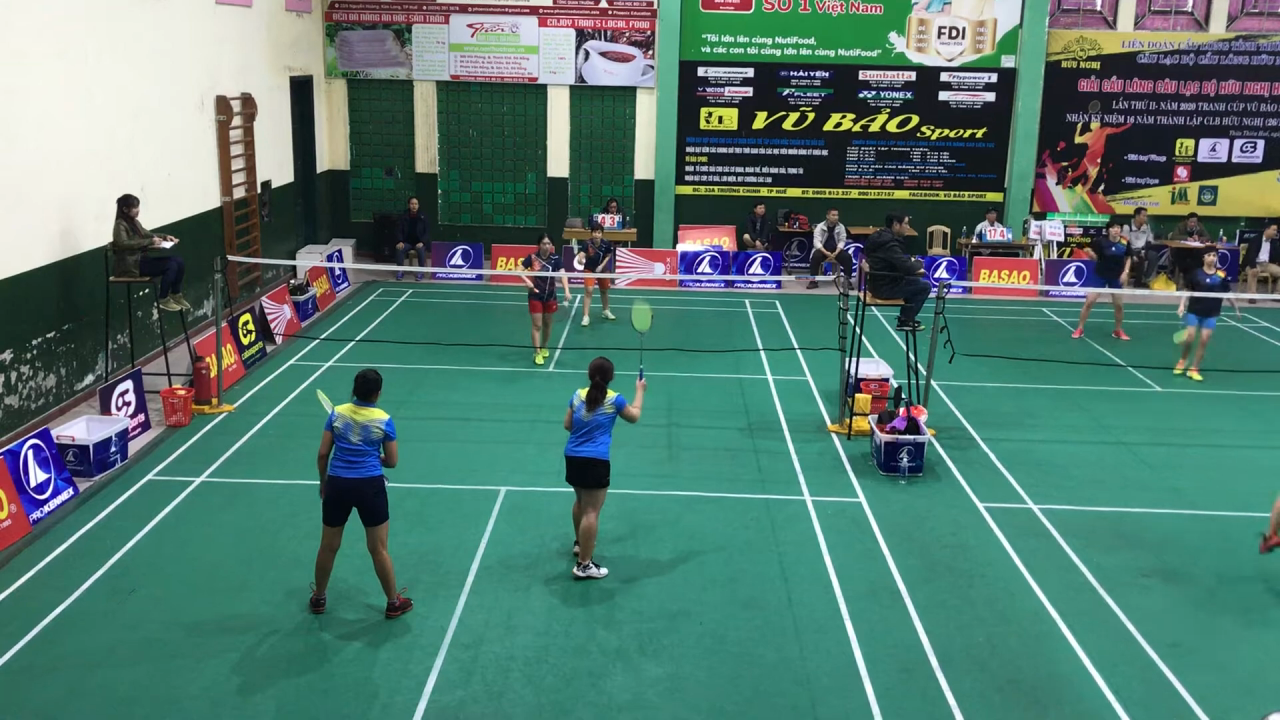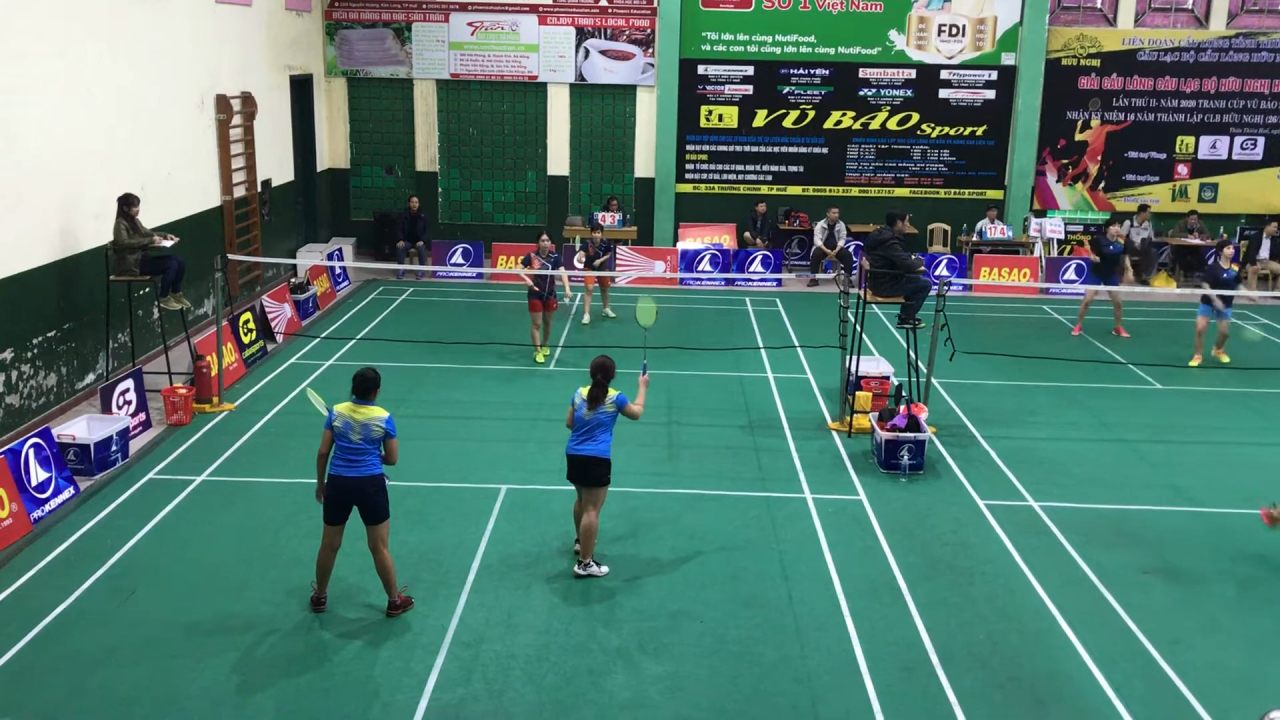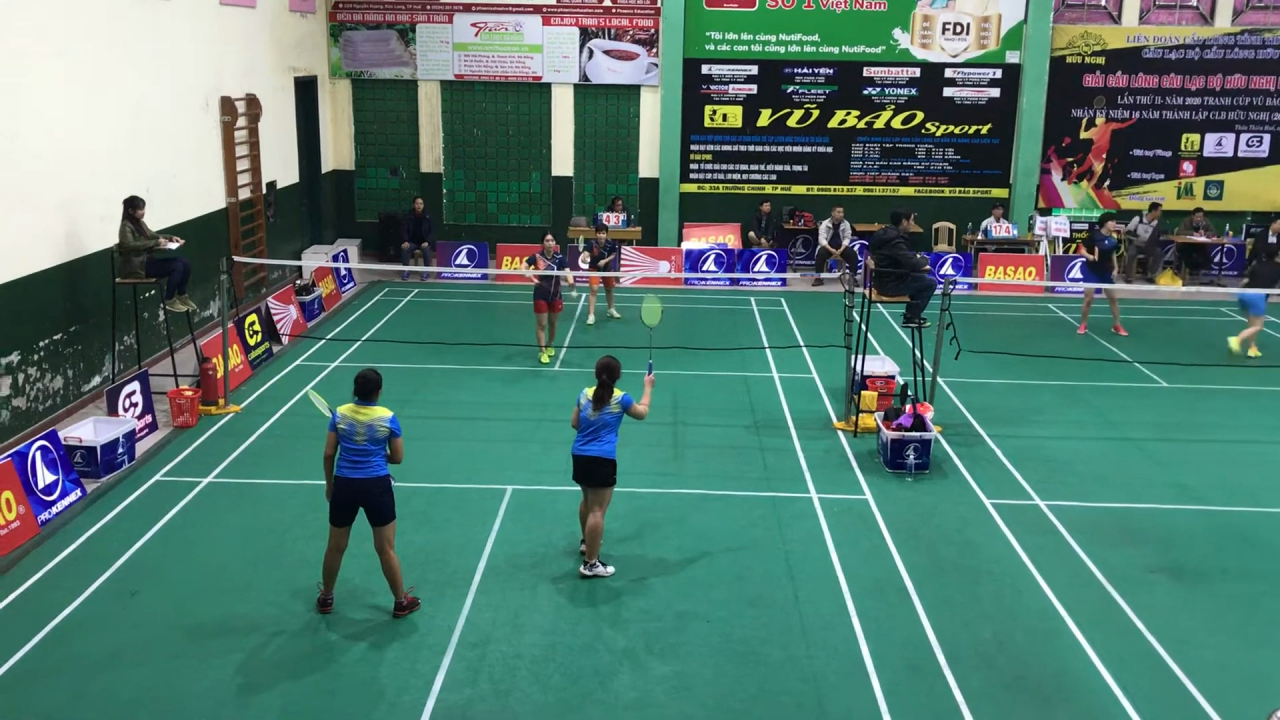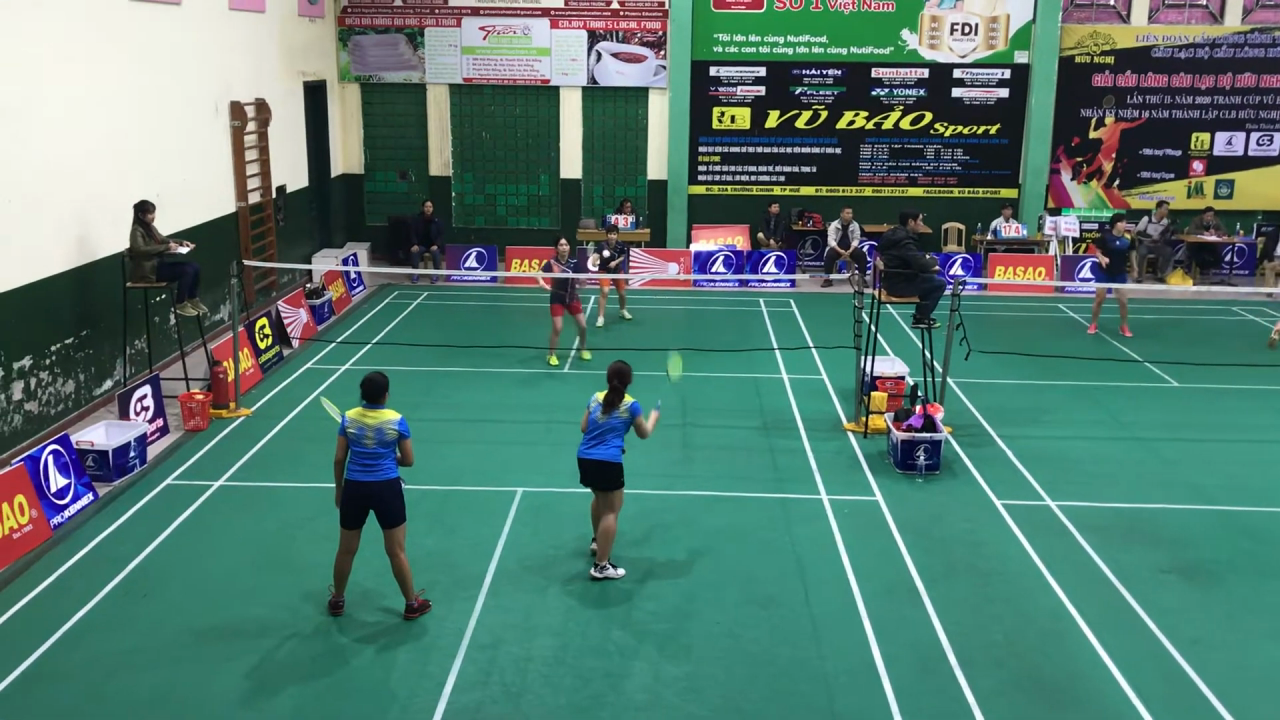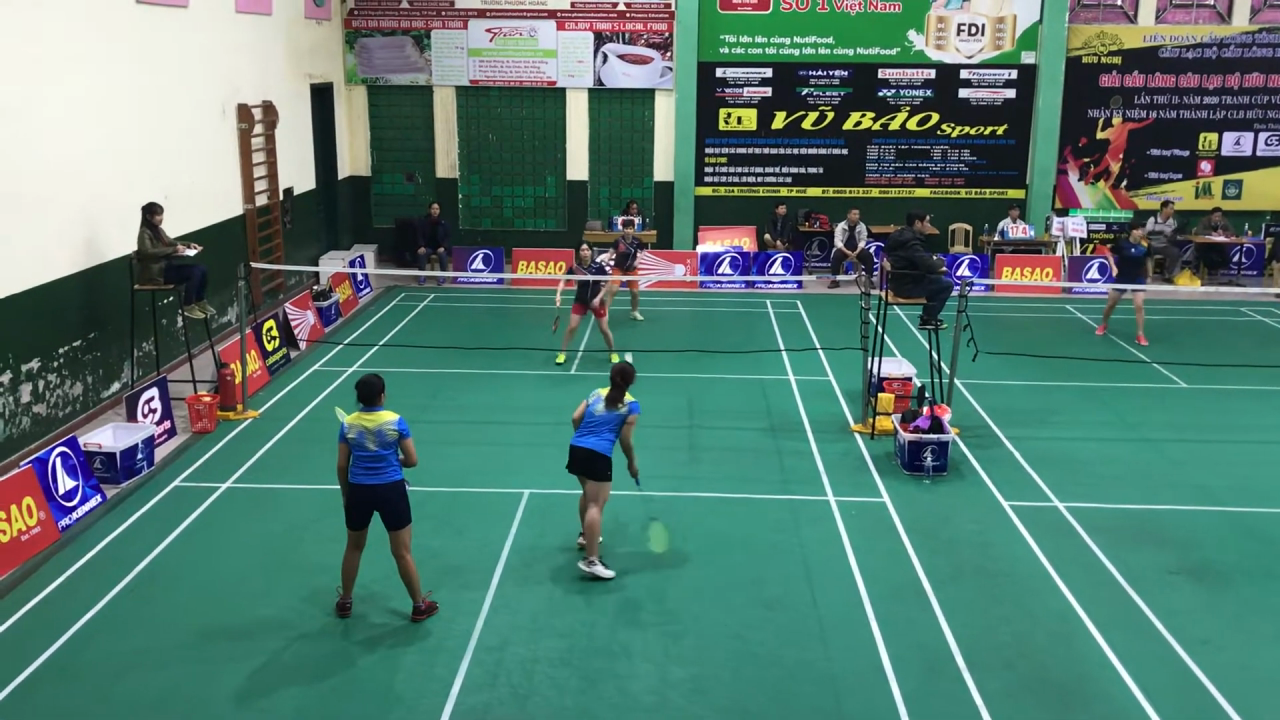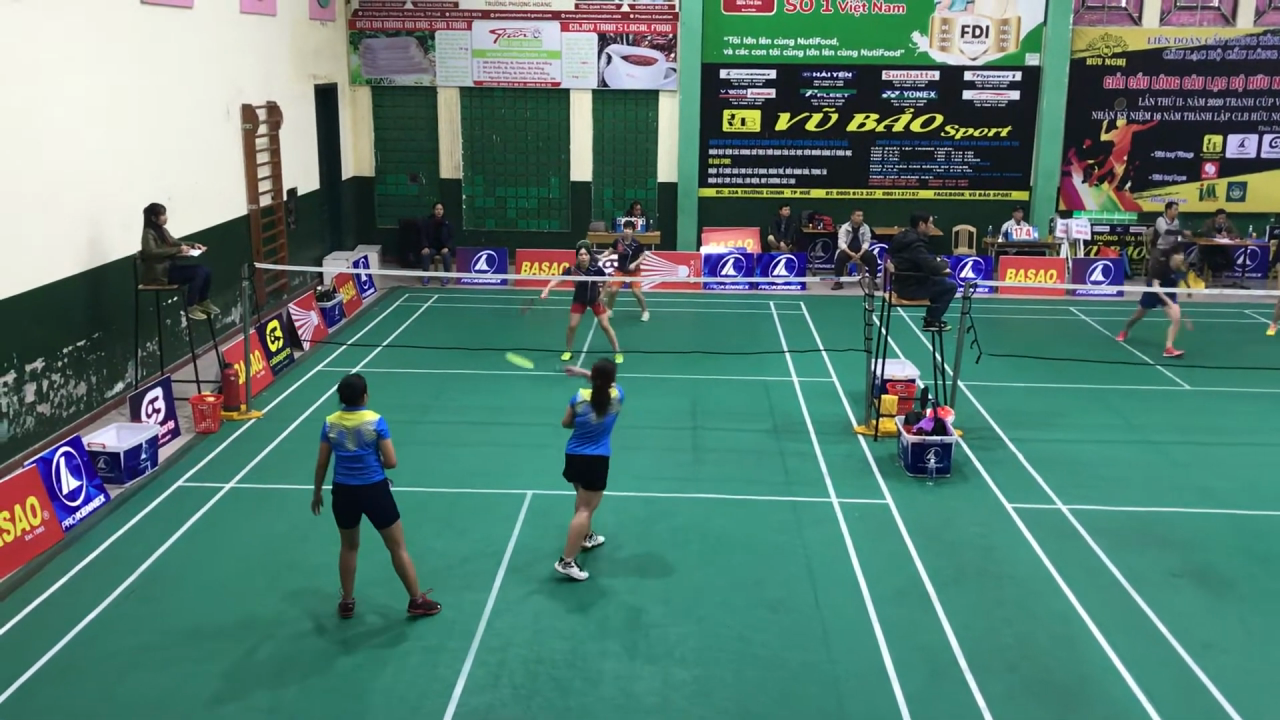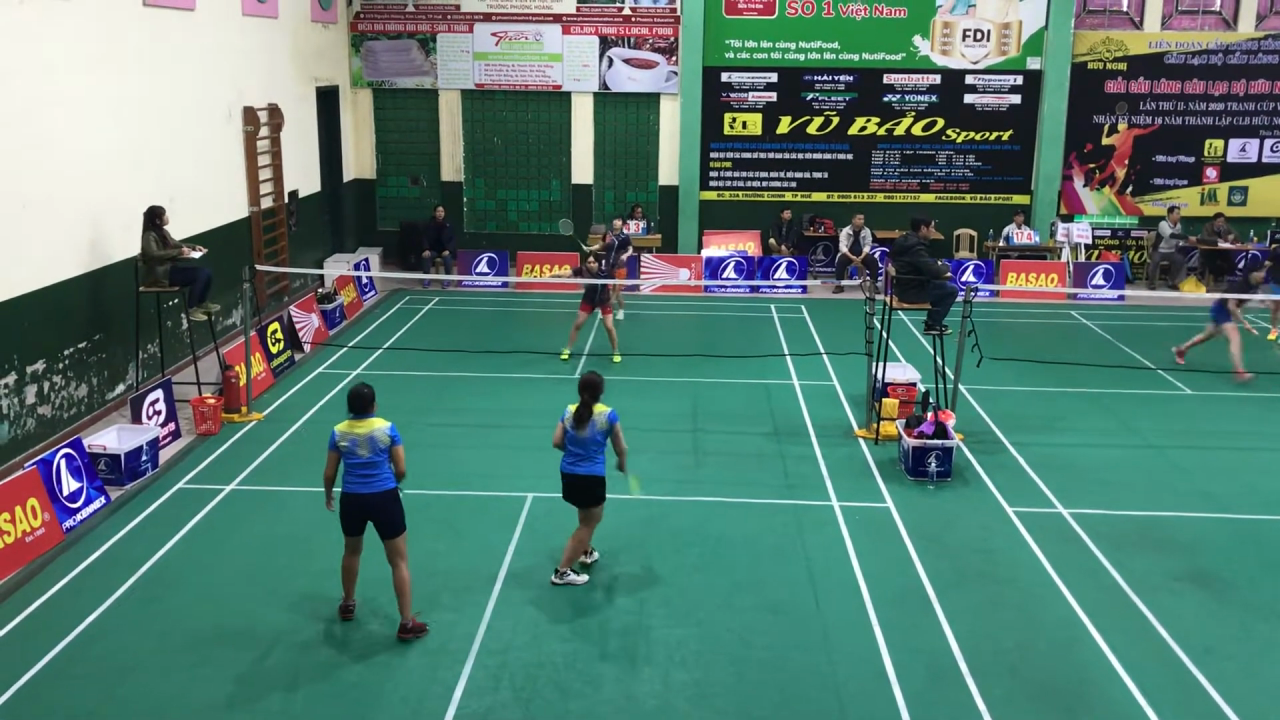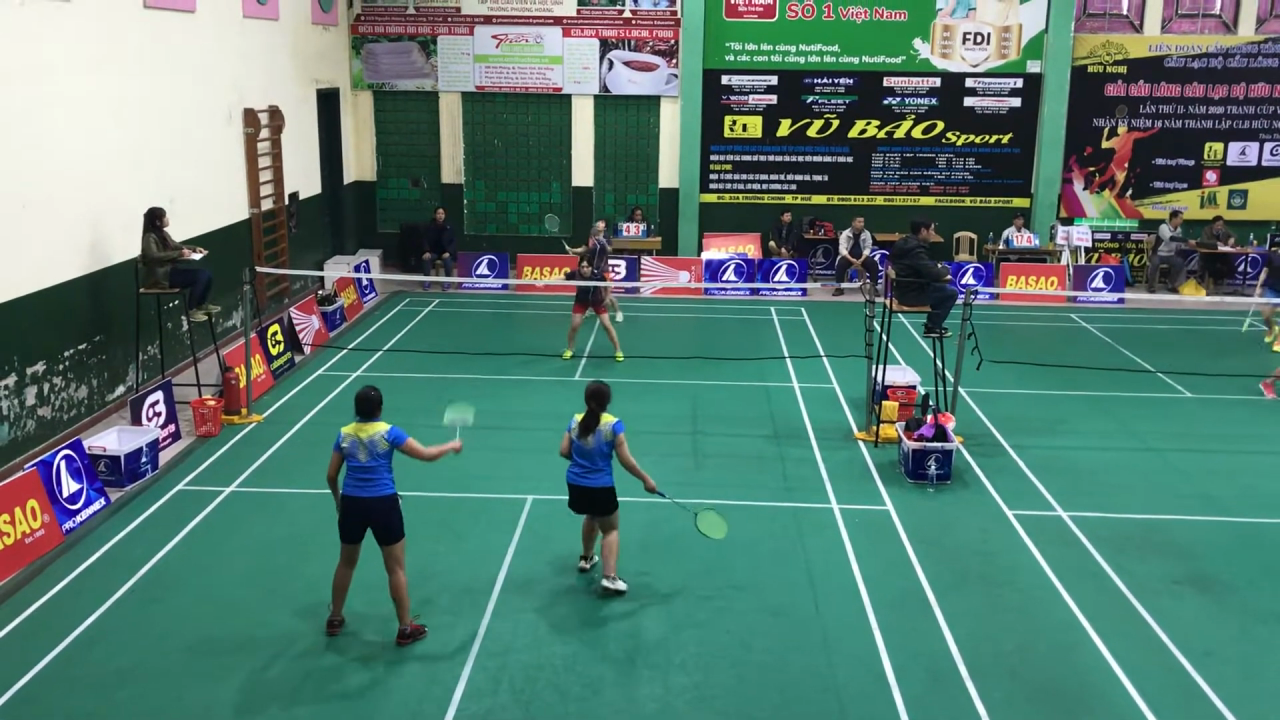
dt=0.4s
person 1, frame 1
left shoulder: (337, 413)
right shoulder: (384, 420)
left elbow: (322, 454)
right elbow: (392, 462)
left wrist: (323, 483)
left hip: (337, 485)
right hip: (370, 486)
left knee: (328, 547)
right knee: (379, 550)
left ankle: (318, 598)
right ankle: (393, 603)
person 1, frame 2
left shoulder: (336, 412)
right shoulder: (383, 418)
left elbow: (322, 452)
right elbow: (392, 459)
left wrist: (320, 483)
left hip: (338, 483)
right hip: (370, 485)
left knee: (329, 545)
right knee: (380, 548)
left ankle: (319, 597)
right ankle: (394, 601)
person 1, frame 3
left shoulder: (340, 414)
right shoulder: (388, 418)
left elbow: (328, 454)
right elbow: (397, 458)
left wrist: (329, 484)
left hip: (344, 485)
right hip: (376, 486)
left knee: (335, 547)
right knee: (386, 549)
left ankle: (326, 598)
right ankle: (401, 602)
person 1, frame 4
left shoulder: (348, 418)
right shoulder: (396, 421)
left elbow: (339, 459)
right elbow: (408, 460)
left wrist: (338, 489)
left hip: (354, 488)
right hip: (387, 488)
left knee: (346, 550)
right knee: (396, 551)
left ankle: (337, 600)
right ankle: (412, 604)
person 1, frame 5
left shoulder: (348, 424)
right shoulder: (396, 421)
left elbow: (342, 465)
right elbow: (412, 461)
left wrist: (345, 494)
left hip: (358, 491)
right hip: (390, 490)
left knee: (353, 548)
right knee: (402, 553)
left ankle: (345, 601)
right ankle: (419, 606)
person 1, frame 6
left shoulder: (330, 423)
right shoulder: (375, 421)
left elbow: (321, 464)
right elbow: (391, 462)
left wrist: (317, 493)
left hip: (343, 492)
right hip: (374, 490)
left knee: (349, 547)
right knee: (397, 547)
left ankle: (347, 602)
right ankle: (417, 600)
person 1, frame 7
left shoulder: (339, 432)
right shoulder: (387, 429)
left elbow: (329, 473)
right elbow: (401, 471)
left wrist: (328, 495)
left hip: (352, 499)
right hip: (384, 498)
left knee: (352, 552)
right knee: (399, 561)
left ankle: (348, 604)
right ankle: (407, 623)
person 1, frame 8
left shoulder: (344, 434)
right shoulder: (388, 432)
left elbow: (331, 475)
right elbow: (426, 454)
left wrist: (337, 498)
right wrist: (452, 446)
left hip: (352, 504)
right hip: (383, 504)
left knee: (346, 563)
right knee: (396, 569)
left ankle: (335, 618)
right ankle: (406, 628)
person 2, frame 1
left shoulder: (578, 395)
right shoulder: (614, 400)
left elbow: (567, 424)
right elbow: (634, 416)
right wrist: (640, 391)
left hip: (572, 457)
right hip: (595, 461)
left knee: (580, 502)
right knee: (591, 512)
left ankle: (580, 543)
right ankle: (584, 565)
person 2, frame 2
left shoulder: (579, 394)
right shoulder: (615, 398)
left elbow: (569, 422)
right elbow: (636, 413)
right wrist: (642, 387)
left hip: (573, 455)
right hip: (596, 459)
left knee: (582, 501)
right knee: (591, 510)
left ankle: (580, 541)
right ankle: (584, 563)
person 2, frame 3
left shoulder: (585, 394)
right shoulder: (620, 398)
left elbow: (575, 423)
right elbow: (642, 413)
right wrist: (648, 387)
left hip: (579, 455)
right hip: (602, 460)
left knee: (587, 501)
right knee: (597, 511)
left ankle: (586, 541)
right ankle: (590, 564)
person 2, frame 4
left shoulder: (595, 398)
right shoulder: (631, 405)
right elbow: (644, 433)
right wrist: (654, 416)
left hip: (584, 458)
right hip: (607, 463)
left knee: (599, 499)
right knee: (610, 513)
left ankle: (597, 541)
right ankle: (601, 566)
person 2, frame 5
left shoulder: (596, 394)
right shoulder: (631, 405)
left elbow: (576, 418)
right elbow: (626, 440)
right wrist: (632, 463)
left hip: (577, 448)
right hip: (598, 455)
left knee: (588, 494)
right knee: (596, 505)
left ankle: (587, 535)
right ankle: (591, 560)
person 2, frame 6
left shoulder: (580, 396)
right shoulder: (617, 397)
left elbow: (566, 423)
right elbow: (608, 384)
right wrist: (583, 373)
left hip: (573, 455)
right hip: (596, 459)
left knee: (584, 499)
right knee: (585, 509)
left ankle: (586, 537)
right ankle: (567, 561)
person 2, frame 7
left shoulder: (569, 412)
right shoulder: (608, 414)
left elbow: (557, 443)
right elbow: (620, 447)
right wrist: (622, 462)
left hip: (568, 473)
right hip: (592, 476)
left knee: (586, 514)
right knee: (588, 523)
left ankle: (586, 552)
right ankle: (562, 571)
person 2, frame 8
left shoulder: (575, 421)
right shoulder: (613, 424)
left elbow: (564, 452)
right elbow: (625, 459)
right wrist: (646, 480)
left hip: (575, 484)
right hip: (601, 487)
left knee: (591, 517)
right knee: (611, 530)
left ankle: (586, 558)
right ankle: (609, 577)
